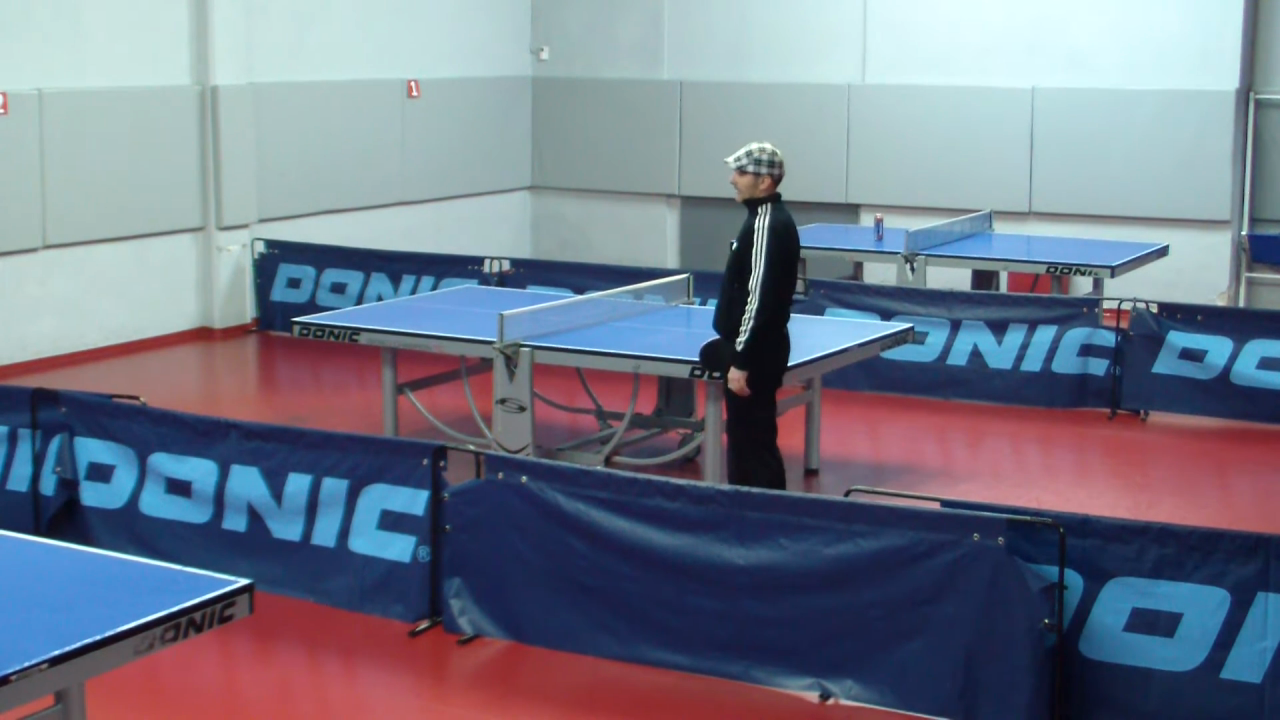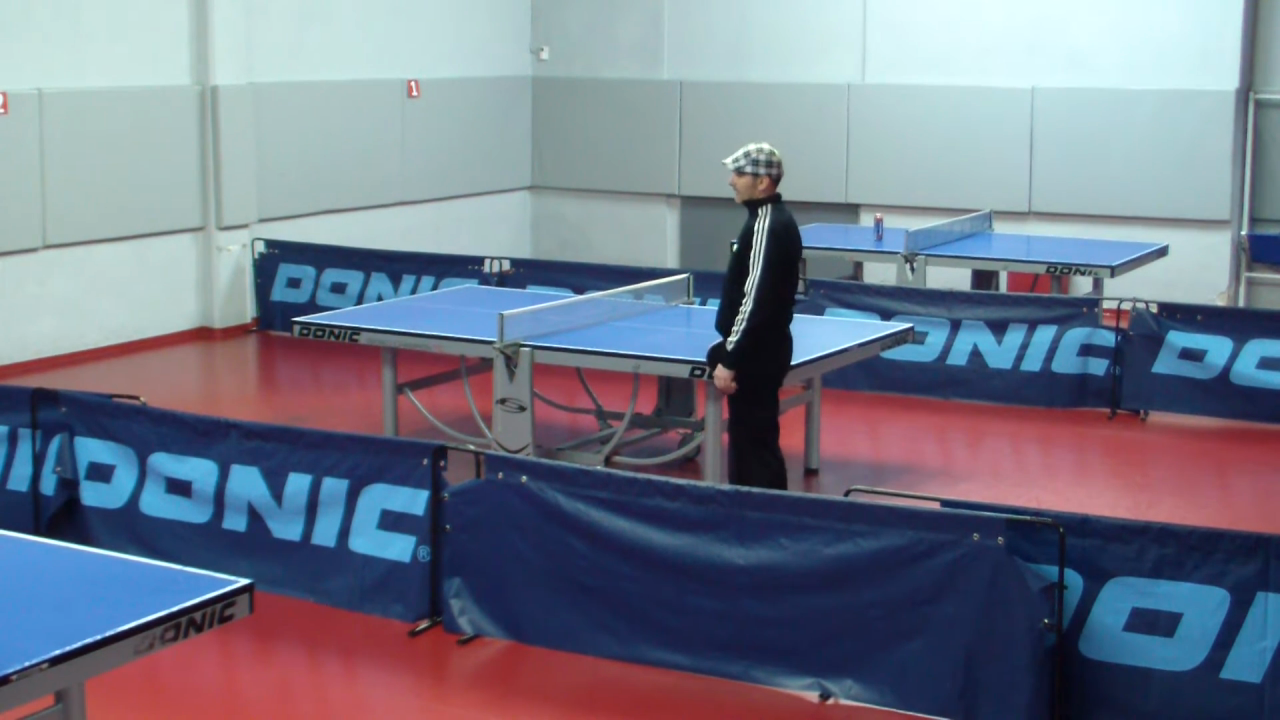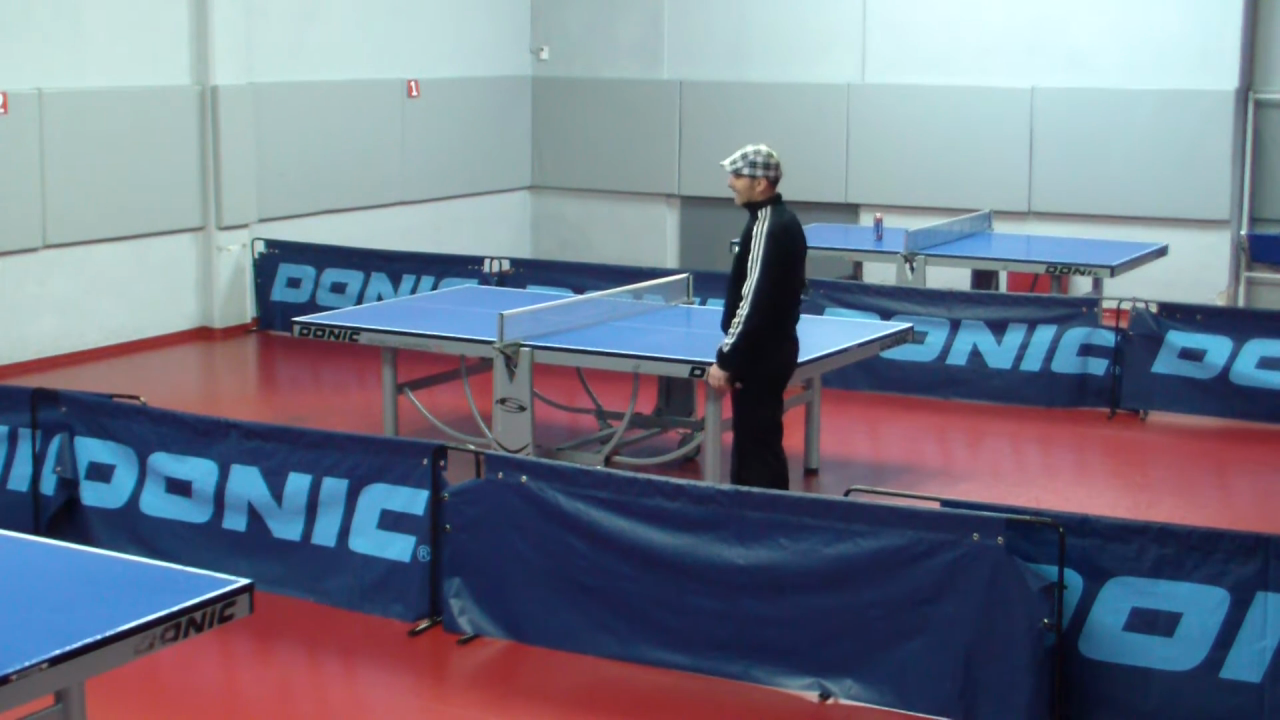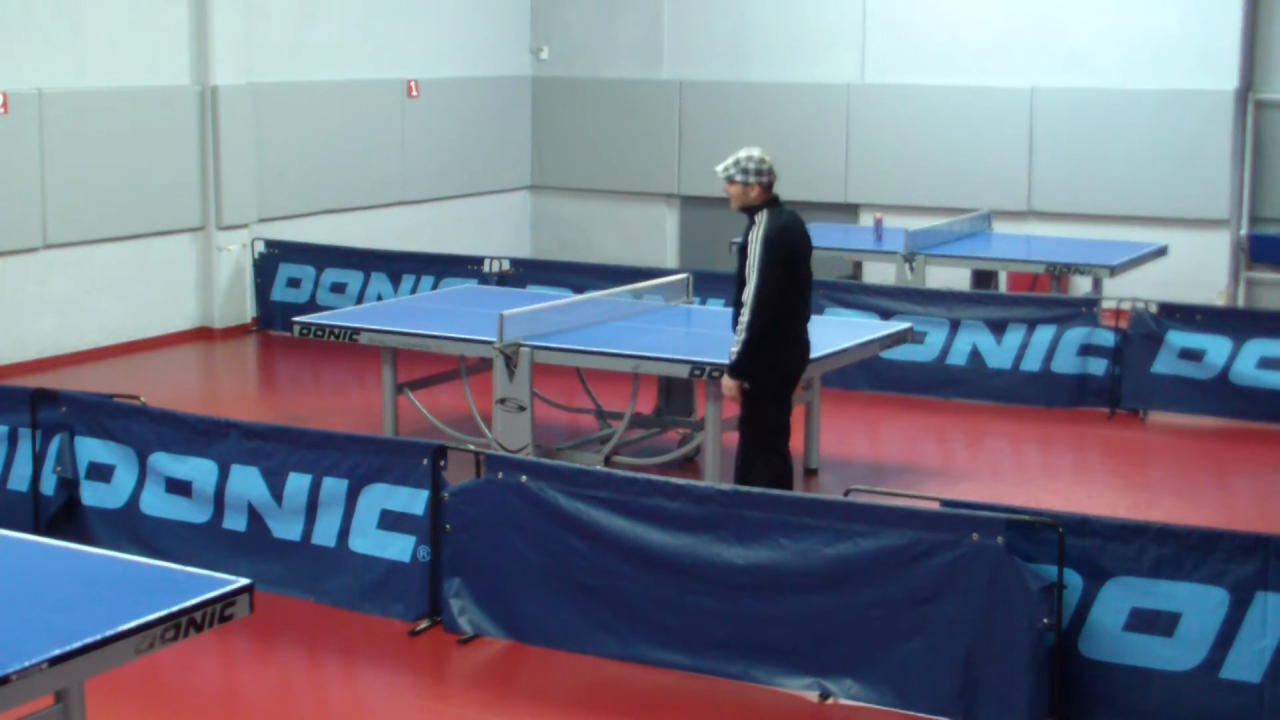
dt=0.2s
person 1, frame 1
left shoulder: (766, 226)
right shoulder: (772, 219)
left elbow: (759, 301)
left wrist: (740, 361)
right wrist: (736, 351)
left hip: (756, 354)
right hip: (758, 348)
left knee: (754, 442)
right knee: (744, 437)
person 1, frame 2
left shoulder: (766, 227)
right shoulder: (778, 219)
left elbow: (755, 302)
left wrist: (729, 360)
left hip: (758, 354)
right hip: (765, 347)
left knee: (756, 442)
right knee: (746, 437)
person 1, frame 3
left shoulder: (767, 229)
right shoulder: (784, 220)
left elbow: (753, 303)
left wrist: (724, 361)
left hip: (762, 354)
right hip: (775, 346)
left knee: (758, 443)
right knee: (749, 438)
person 1, frame 4
left shoulder: (764, 233)
right shoulder: (789, 220)
left elbow: (755, 308)
left wrist: (735, 369)
left hip: (772, 355)
right hip: (788, 345)
left knee: (763, 444)
right knee: (759, 439)
